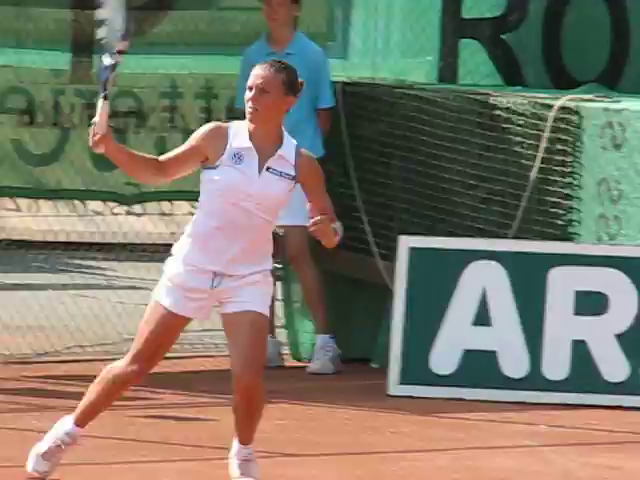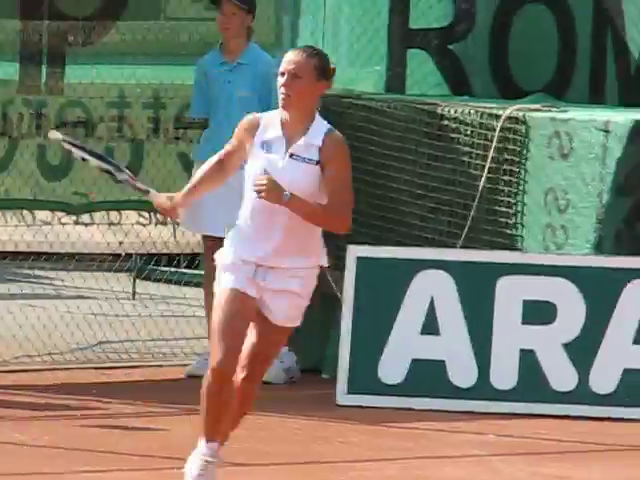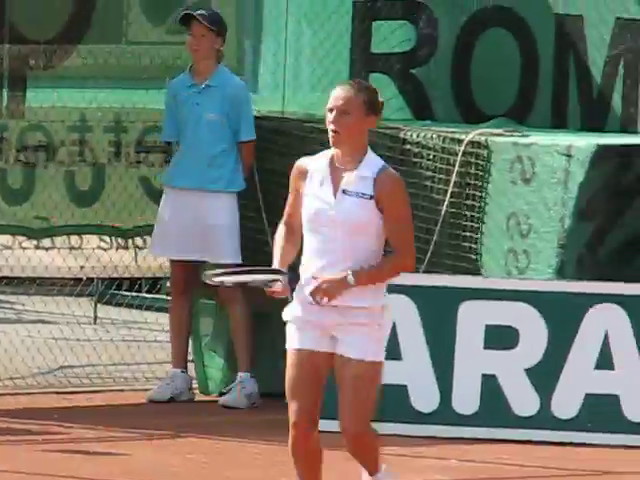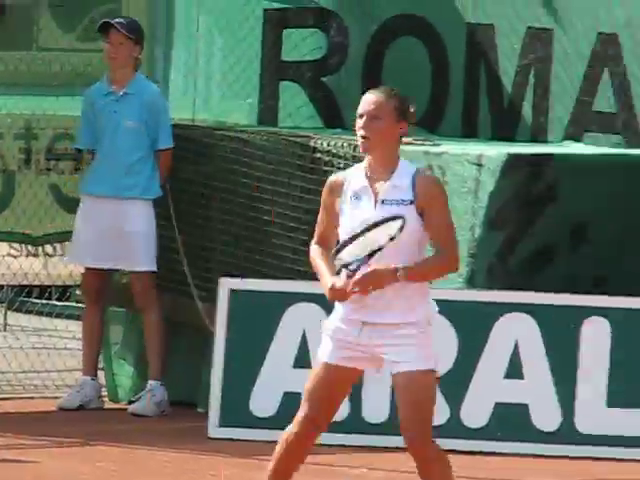
dt=0.2s
person 1, frame 1
left shoulder: (301, 163)
right shoulder: (216, 136)
left elbow: (329, 230)
right elbow: (160, 171)
left wrist: (329, 231)
right wrist: (114, 149)
left hip: (246, 279)
right hip: (191, 268)
left knee: (249, 379)
right knee: (138, 364)
right ankle: (70, 427)
person 1, frame 2
left shoulder: (331, 145)
right shoulder: (253, 126)
left elbow: (340, 222)
right elbow: (217, 167)
left wrist: (285, 198)
right wrist: (180, 199)
left hip: (293, 270)
right hip: (240, 259)
left knee: (250, 375)
right knee: (220, 365)
person 1, frame 3
left shoulder: (386, 181)
right shoulder: (306, 169)
left elbow: (405, 258)
right elbow: (289, 225)
left wrist: (350, 280)
right wrist: (279, 272)
left hip: (362, 311)
right hip: (310, 309)
left knee: (354, 430)
right knee: (302, 420)
person 1, frame 4
left shoulder: (424, 187)
right shoulder: (338, 186)
left elbow: (448, 259)
right elbow: (318, 247)
left wrist: (393, 275)
right wrist: (328, 278)
left hip: (408, 327)
right hip: (349, 323)
left knee: (418, 442)
right knee: (306, 426)
person 2, frame 1
left shoulder: (312, 56)
right shoulder: (252, 55)
left elbow: (324, 114)
left wrist: (302, 149)
left knee: (297, 250)
left ankle: (325, 340)
right ankle: (266, 341)
person 2, frame 2
left shoulder: (264, 66)
right shoulder: (206, 65)
right elbow: (203, 119)
right wrist: (213, 153)
left hip: (248, 175)
right knee: (212, 262)
person 2, frame 3
left shoulder: (233, 89)
right shoulder: (176, 88)
left elbow: (247, 147)
right elbow: (177, 144)
left wrist: (228, 183)
right wrist: (185, 178)
left hip: (217, 198)
right hip: (177, 195)
left knee: (228, 289)
right knee: (180, 286)
left ankle: (244, 379)
right ankle: (179, 375)
person 2, frame 4
left shoulder: (151, 97)
right shoulder: (93, 95)
left elbow: (164, 156)
right elbow: (91, 150)
left wrist: (143, 191)
right wrist: (95, 180)
left hip: (134, 205)
right hip: (93, 203)
left knee: (144, 295)
right knee: (92, 293)
left ankle: (155, 387)
right ankle: (90, 383)
